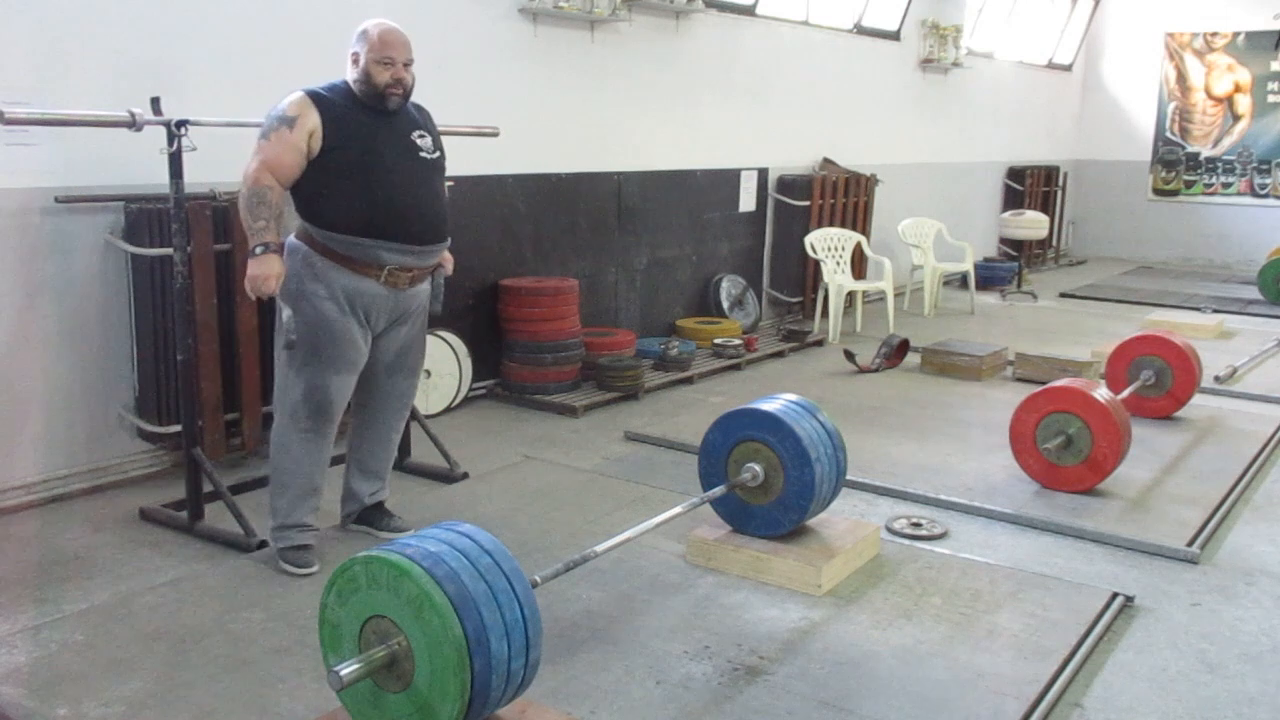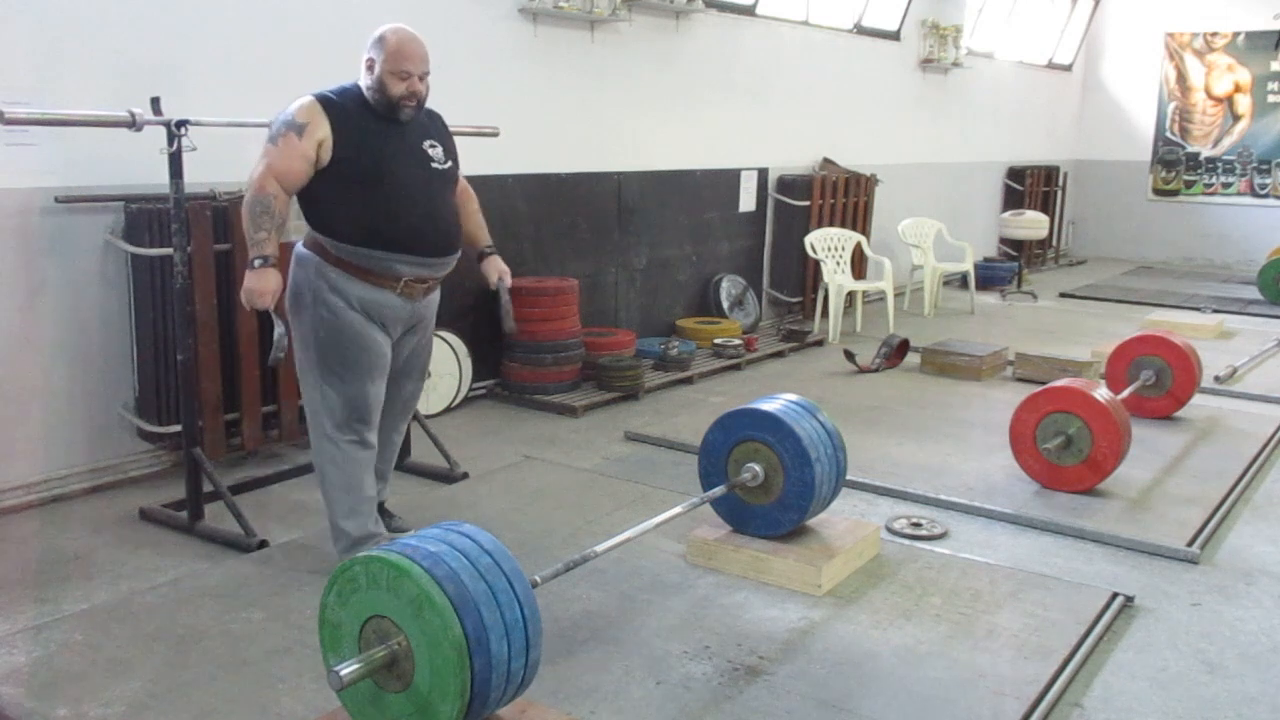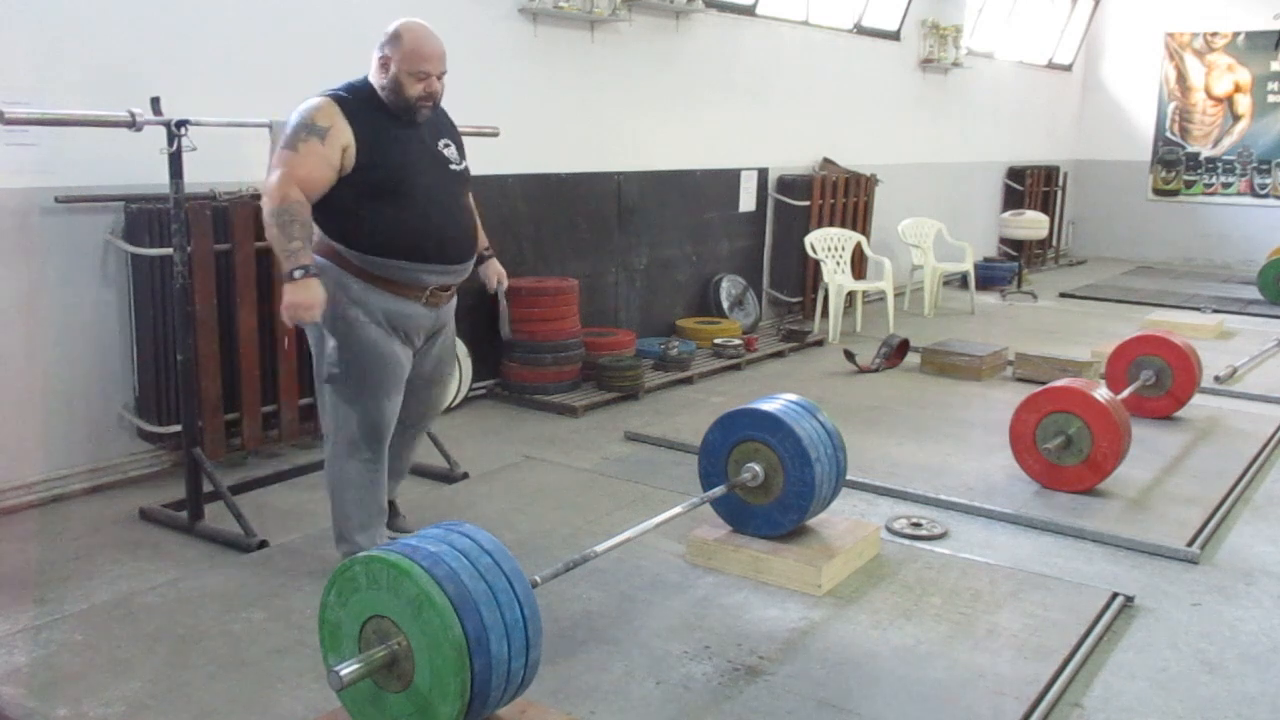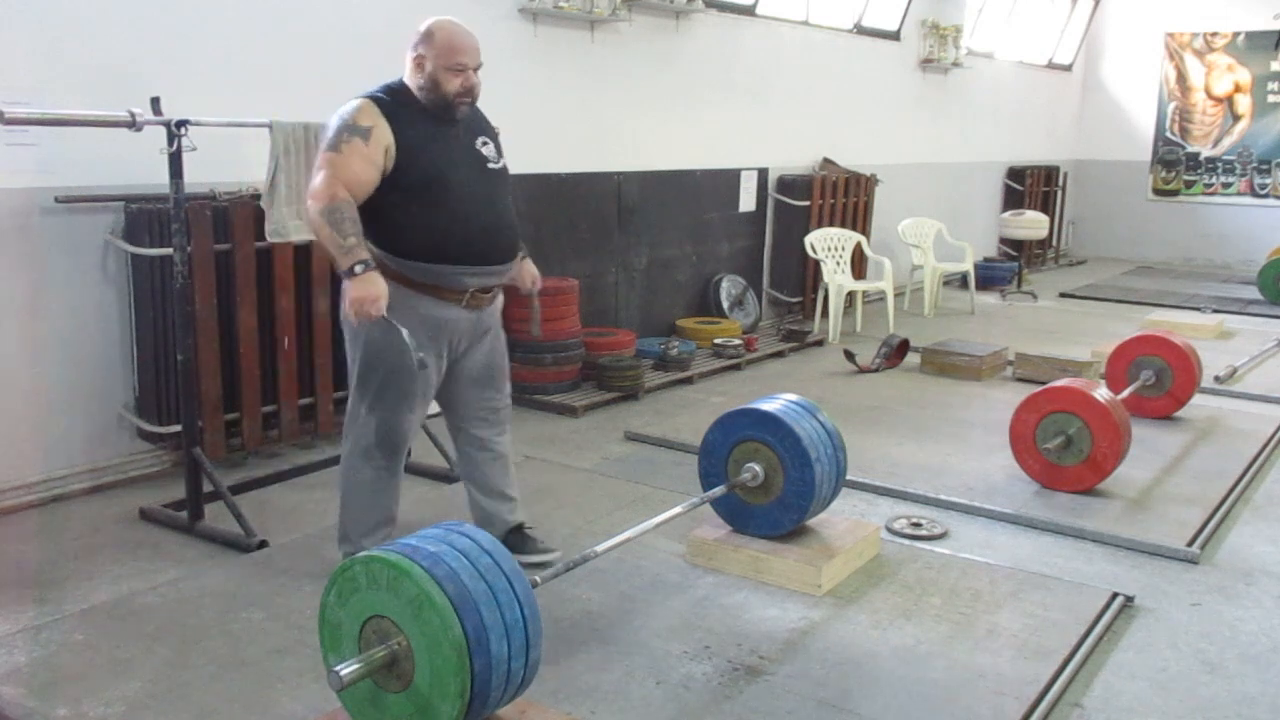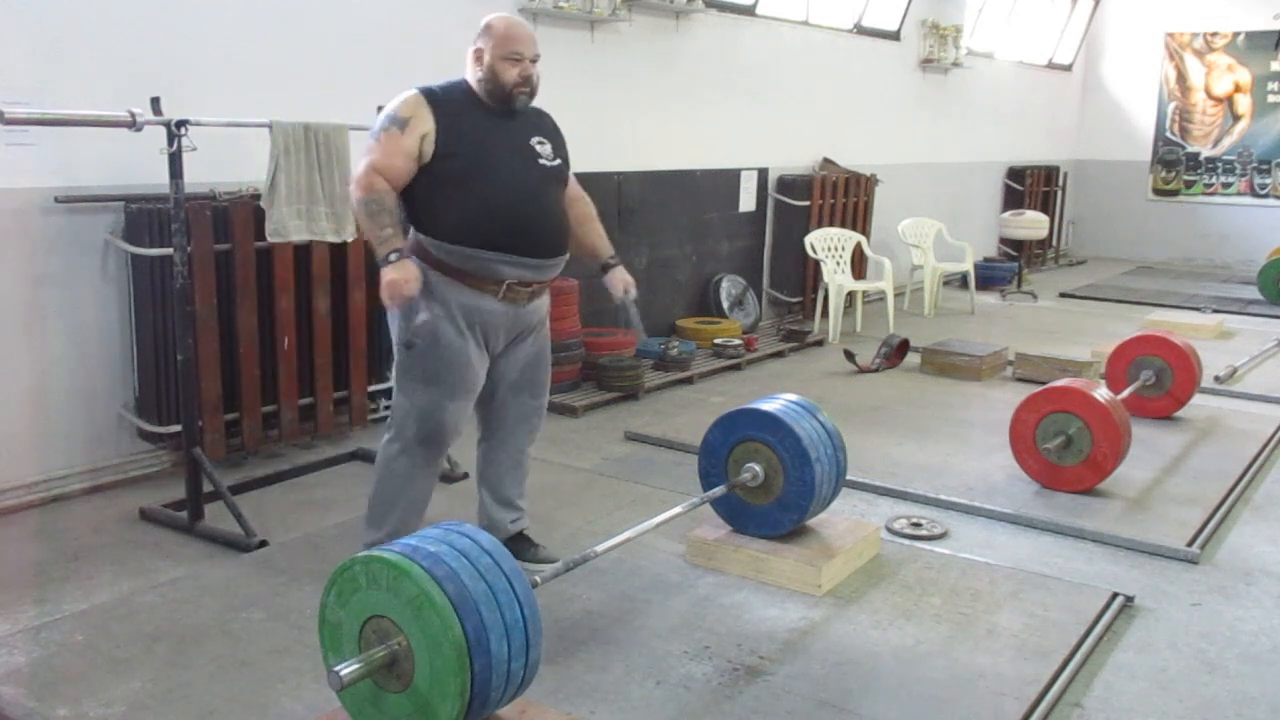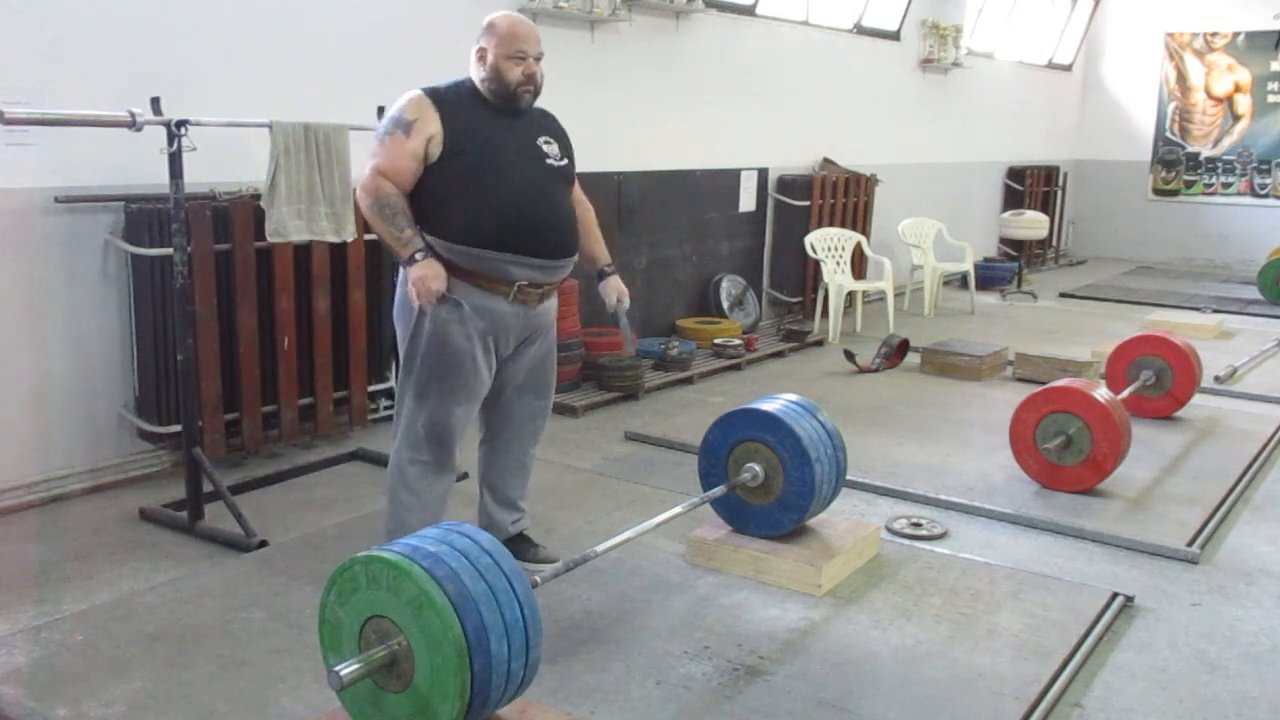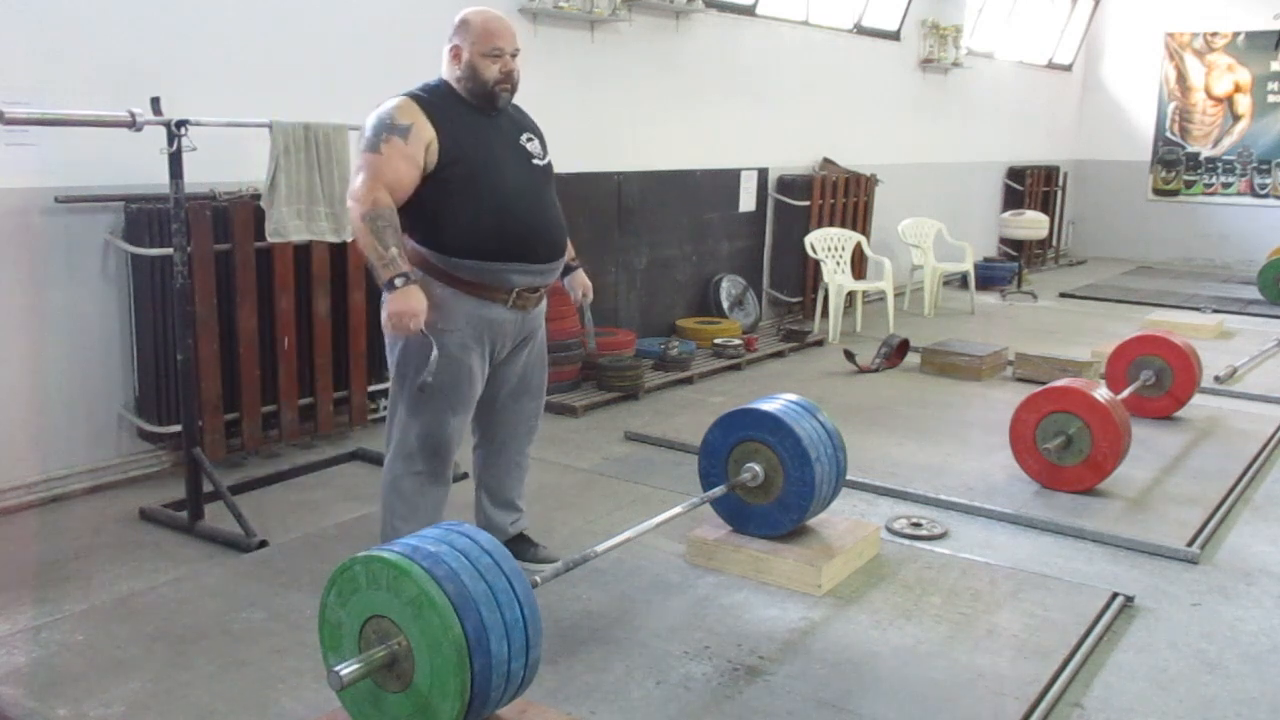
dt=0.4s
person 1, frame 1
left shoulder: (420, 120)
right shoulder: (310, 112)
left elbow: (433, 189)
right elbow: (263, 180)
left wrist: (438, 245)
right wrist: (265, 249)
left hip: (408, 290)
right hip: (332, 285)
left knee: (388, 405)
right knee: (313, 409)
left ankle: (364, 502)
right ankle: (293, 531)
person 1, frame 2
left shoulder: (431, 126)
right shoulder: (319, 118)
left elbow: (458, 194)
right elbow: (268, 187)
left wrist: (485, 252)
right wrist: (262, 262)
left hip: (418, 298)
right hip: (344, 293)
left knee: (391, 414)
right knee: (349, 421)
left ankle: (370, 504)
right ankle: (360, 544)
person 1, frame 3
left shoulder: (437, 120)
right shoulder: (331, 119)
left elbow: (457, 196)
right elbow: (283, 196)
left wrist: (482, 253)
right wrist: (301, 274)
left hip: (435, 303)
right hip: (364, 303)
left knee: (421, 409)
right knee: (365, 429)
left ankle: (380, 500)
right ankle: (365, 551)
person 1, frame 4
left shoulder: (474, 122)
right shoulder: (373, 121)
right elbow: (329, 197)
left wrist: (516, 260)
right wrist: (357, 270)
left hip: (479, 309)
right hip: (405, 308)
left knee: (487, 423)
right knee: (383, 432)
left ankle: (502, 526)
right ankle: (365, 555)
person 1, frame 5
left shoulder: (542, 127)
right shoulder: (424, 112)
left elbow: (571, 202)
right elbow: (370, 182)
left wrist: (609, 263)
right wrist: (394, 257)
left hip: (526, 306)
right hip: (447, 300)
left knee: (515, 426)
right knee: (424, 429)
left ankle: (504, 530)
right ankle: (385, 549)
person 1, frame 6
left shoulder: (546, 126)
right shoulder: (429, 111)
left elbow: (573, 204)
right elbow: (376, 186)
left wrist: (604, 270)
right wrist: (416, 258)
left hip: (534, 307)
right hip: (456, 301)
left knee: (518, 429)
right knee: (432, 435)
left ankle: (504, 532)
person 1, frame 7
left shoulder: (518, 120)
right shoulder: (411, 119)
left elbow: (540, 202)
right elbow: (369, 200)
left wrist: (569, 265)
right wrist: (398, 283)
left hip: (524, 309)
right hip: (449, 308)
left knee: (512, 433)
right knee: (427, 442)
left ankle: (504, 534)
